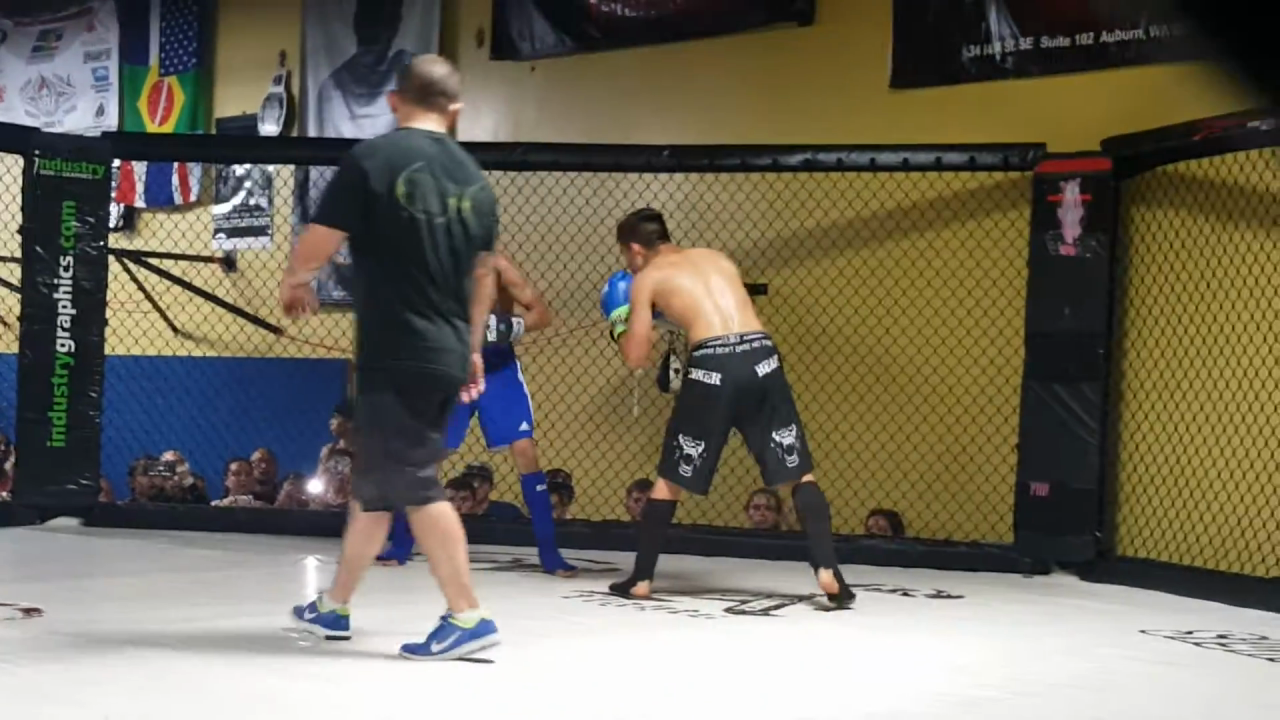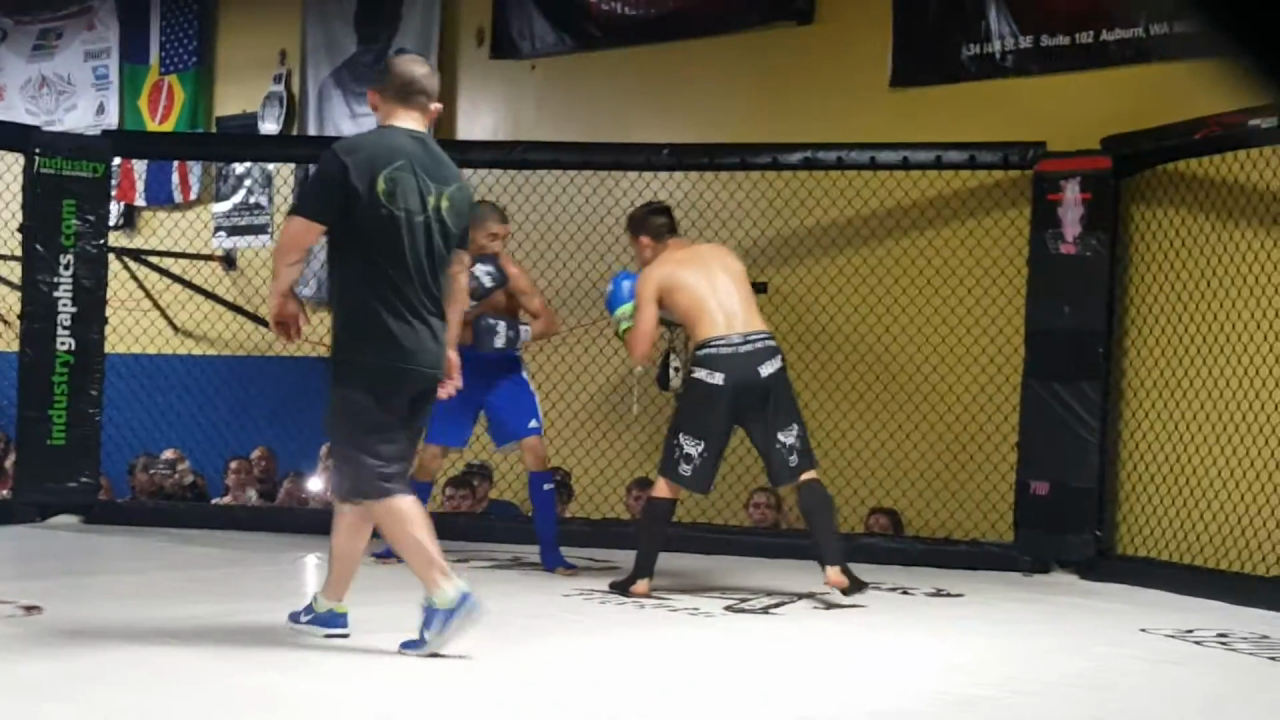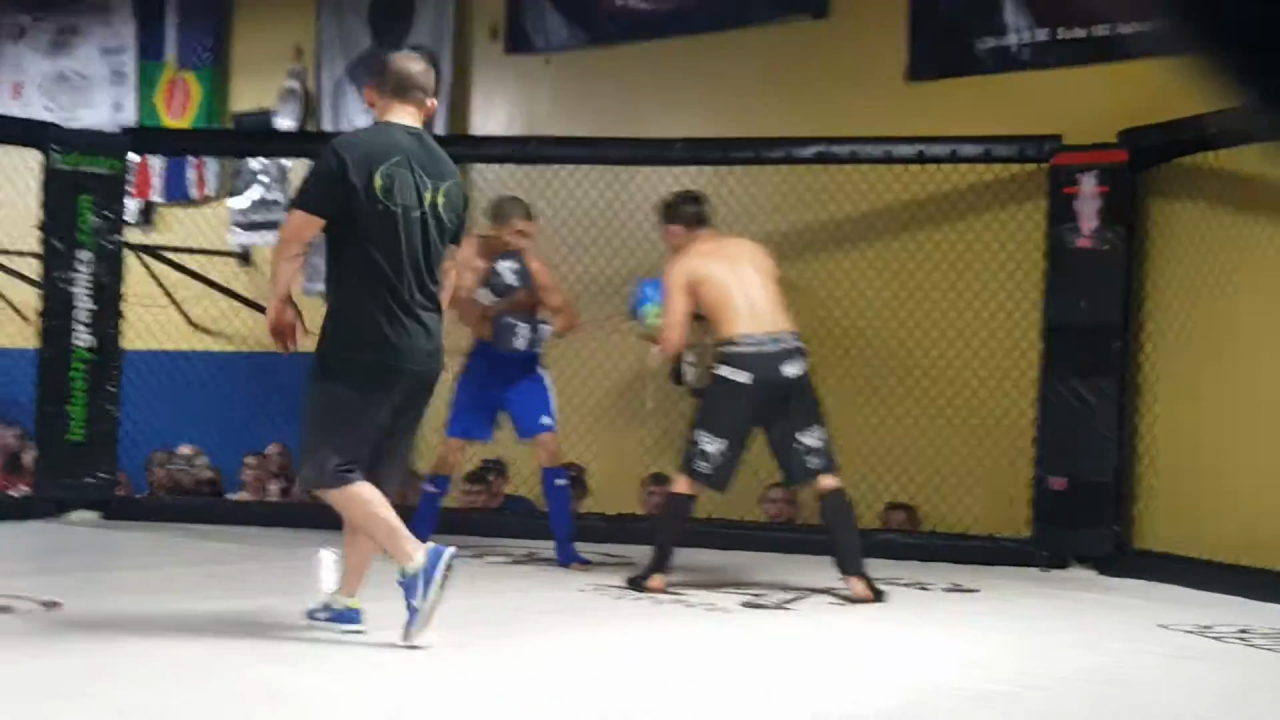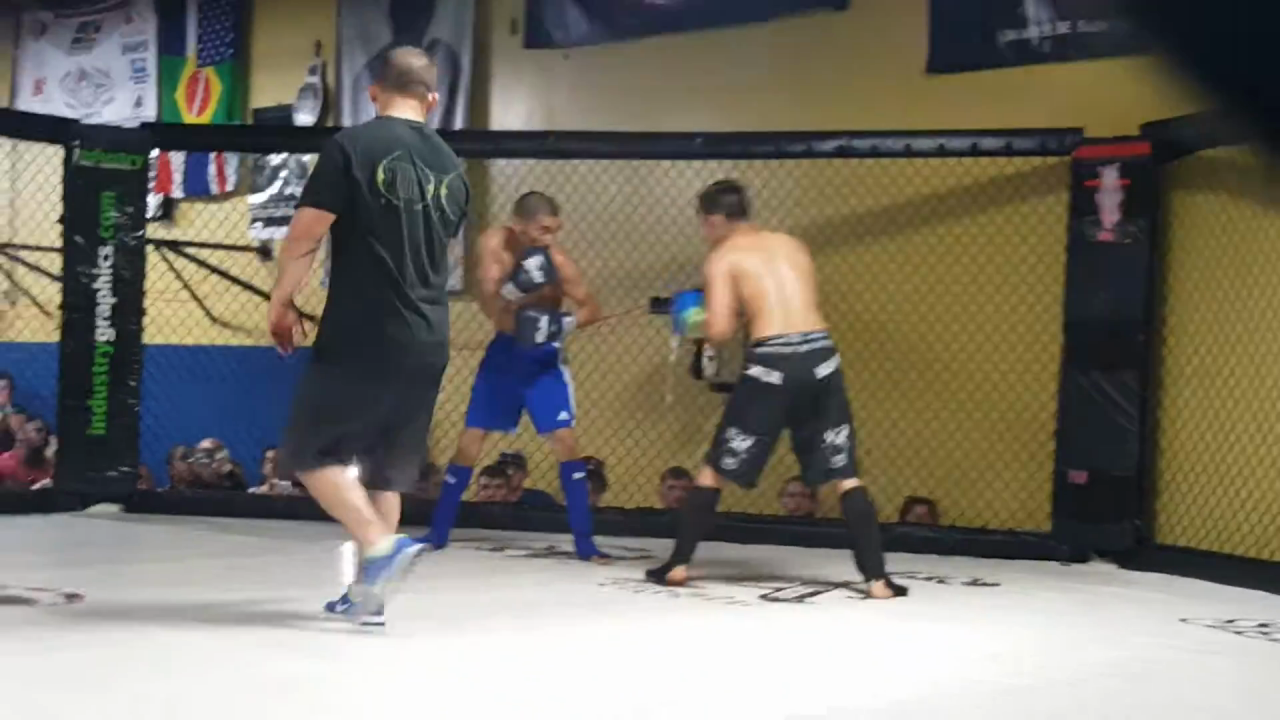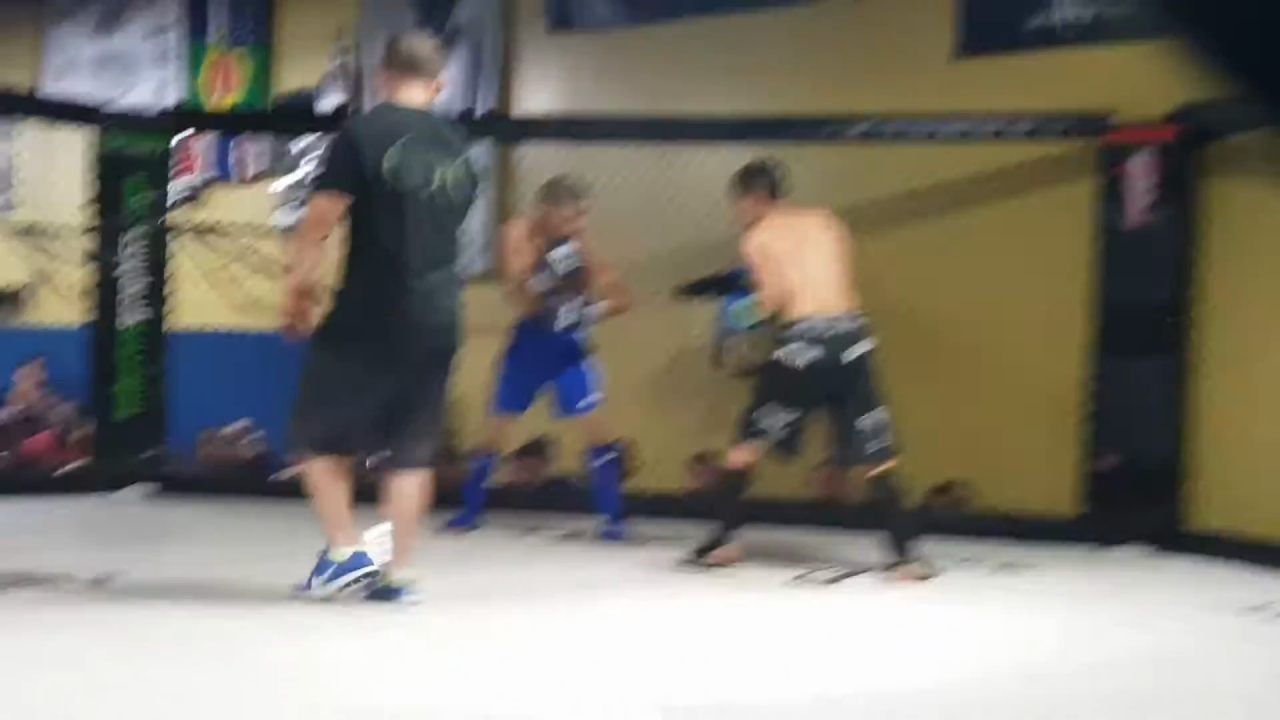
dt=0.1s
person 1, frame 1
left shoulder: (371, 159)
right shoulder: (475, 178)
left elbow: (315, 246)
left wrist: (294, 284)
right wrist: (473, 350)
left hip: (395, 357)
right hip: (449, 357)
left knee: (413, 488)
right knee: (377, 483)
left ankle: (467, 615)
right ankle: (333, 606)
person 1, frame 2
left shoulder: (352, 156)
right shoulder: (453, 177)
left elbow: (295, 240)
left wrist: (283, 294)
right wrist: (448, 348)
left hip: (369, 351)
right hip: (423, 354)
left knee: (372, 481)
right knee: (357, 476)
left ankle: (445, 593)
right ankle: (328, 605)
person 1, frame 3
left shoulder: (348, 151)
right shoulder: (449, 172)
left elbow: (296, 238)
left wrist: (279, 301)
left hip: (359, 345)
right hip: (422, 350)
left knee: (330, 471)
right knee: (378, 474)
left ankle: (418, 558)
right ankle: (345, 601)
person 1, frame 4
left shoulder: (352, 146)
right shoulder: (451, 165)
left elbow: (306, 234)
left wrist: (282, 301)
left hip: (359, 334)
right hip: (428, 341)
left knee: (308, 451)
right knee: (390, 467)
left ankle: (380, 547)
right ankle: (367, 591)
person 1, frame 5
left shoulder: (364, 133)
right shoulder: (459, 150)
left elbow: (322, 218)
left wrist: (297, 286)
left hip: (367, 317)
right hip: (438, 321)
left knee: (317, 436)
right knee: (410, 450)
left ankle: (345, 550)
right ankle: (397, 574)
person 2, frame 1
left shoulder: (645, 279)
right shoulder: (716, 257)
left elbow: (635, 358)
left wrist: (618, 322)
left hip: (713, 367)
right hip: (761, 357)
left knee: (669, 481)
right knee: (799, 471)
left ankle: (640, 579)
right ankle: (827, 571)
person 2, frame 2
left shoulder: (651, 275)
right shoulder: (724, 253)
left elbow: (640, 354)
left wrist: (624, 320)
left hip: (715, 366)
right hip: (764, 357)
left knee: (670, 479)
right knee: (802, 470)
left ankle: (641, 577)
right ankle: (835, 566)
person 2, frame 3
left shoulder: (681, 266)
right shoulder: (755, 248)
left elbow: (671, 345)
left wrist: (653, 325)
left hip: (740, 364)
right hip: (788, 357)
left knee: (690, 475)
right knee: (823, 476)
left ankle: (656, 572)
right ankle: (856, 577)
person 2, frame 4
left shoulder: (722, 258)
right shoulder: (793, 244)
left elbow: (721, 329)
left wrist: (700, 322)
left hip: (771, 362)
right hip: (819, 355)
left knee: (716, 468)
right knee: (845, 475)
left ankle: (678, 563)
right ankle: (877, 577)
person 2, frame 5
left shoulder: (756, 236)
right shoulder: (831, 224)
left elbow: (772, 295)
left wrist: (755, 308)
left hip: (801, 344)
right hip: (850, 339)
left knee: (747, 444)
right knee: (877, 461)
left ankle: (723, 542)
right ankle: (906, 559)
person 3, frame 1
left shoulder: (500, 266)
left elbow: (542, 313)
left wrist: (511, 326)
left hip: (497, 368)
left knee: (525, 450)
left ankle: (550, 554)
right ankle: (400, 546)
person 3, frame 2
left shoulder: (512, 272)
left elbow: (549, 322)
left wrist: (519, 335)
left hip: (503, 367)
right hip: (463, 364)
left knee: (534, 452)
right knee: (430, 456)
left ankle: (550, 552)
person 3, frame 3
left shoulder: (533, 268)
right shoulder: (469, 252)
left elbow: (568, 318)
right elbow: (465, 315)
left wrist: (541, 331)
right wrist: (490, 291)
left hip: (523, 363)
right hip: (483, 360)
left knee: (547, 446)
right knee: (451, 450)
left ankle: (565, 547)
right ankle: (418, 535)
person 3, frame 4
left shoulder: (557, 262)
right shoulder: (493, 243)
left elbow: (592, 309)
right elbow: (490, 309)
left wrist: (563, 323)
right wrist: (515, 287)
left hip: (543, 357)
right hip: (503, 352)
left knee: (565, 441)
right knee: (470, 441)
left ankle: (584, 540)
right ankle: (438, 532)
person 3, frame 5
left shoulder: (581, 246)
right shoulder: (517, 234)
left elbow: (618, 298)
right elbow: (518, 295)
left wrist: (588, 310)
right wrist: (544, 275)
left hip: (568, 340)
right hip: (530, 338)
left knee: (592, 423)
right knee: (498, 426)
left ankle: (612, 521)
right ankle: (469, 512)
